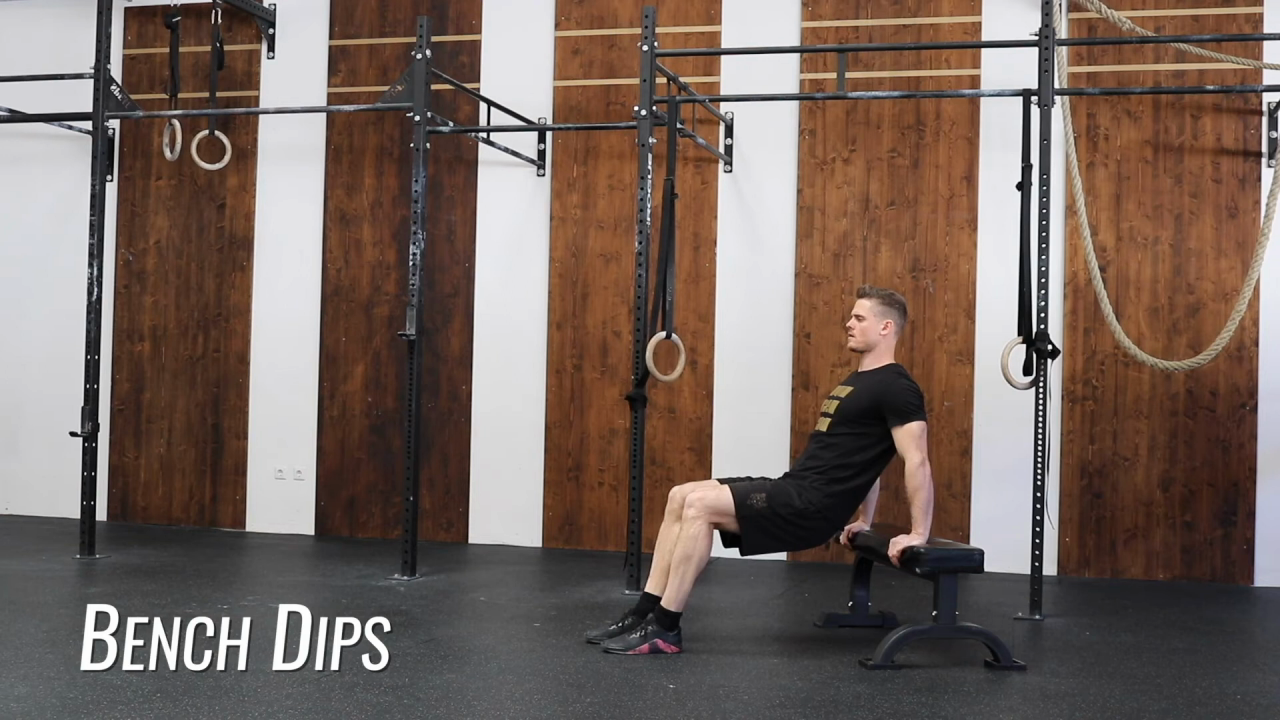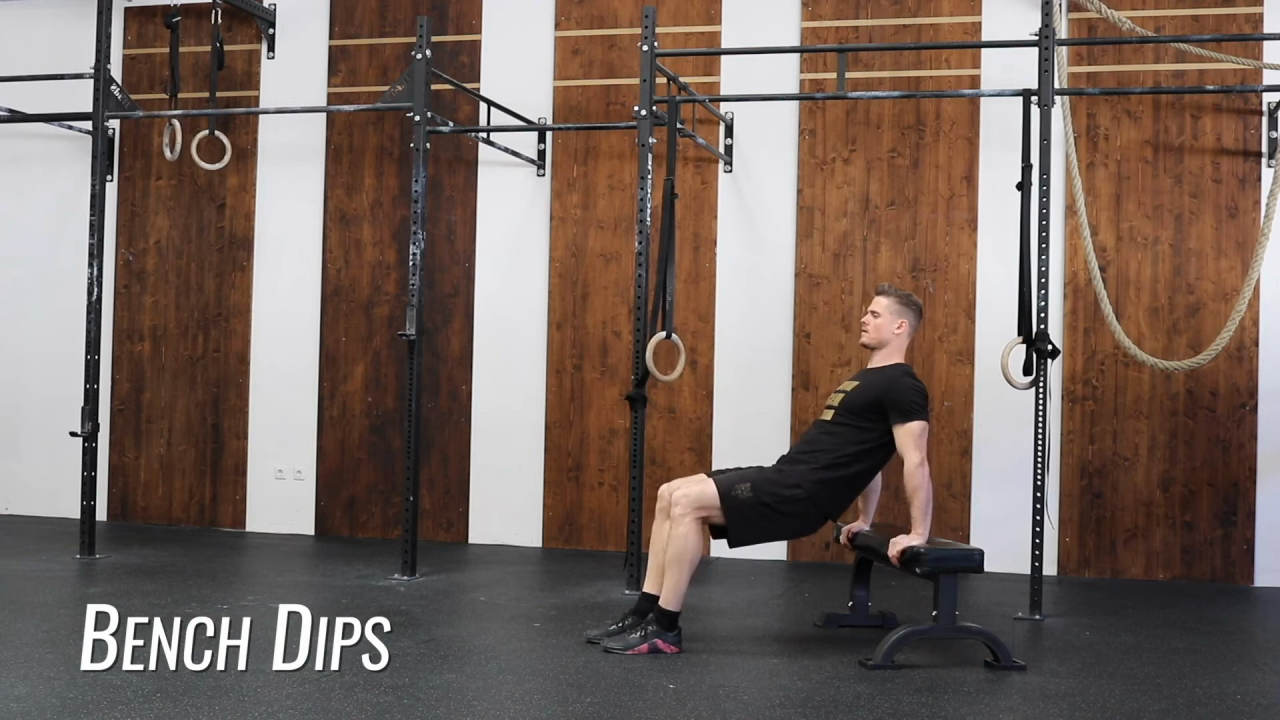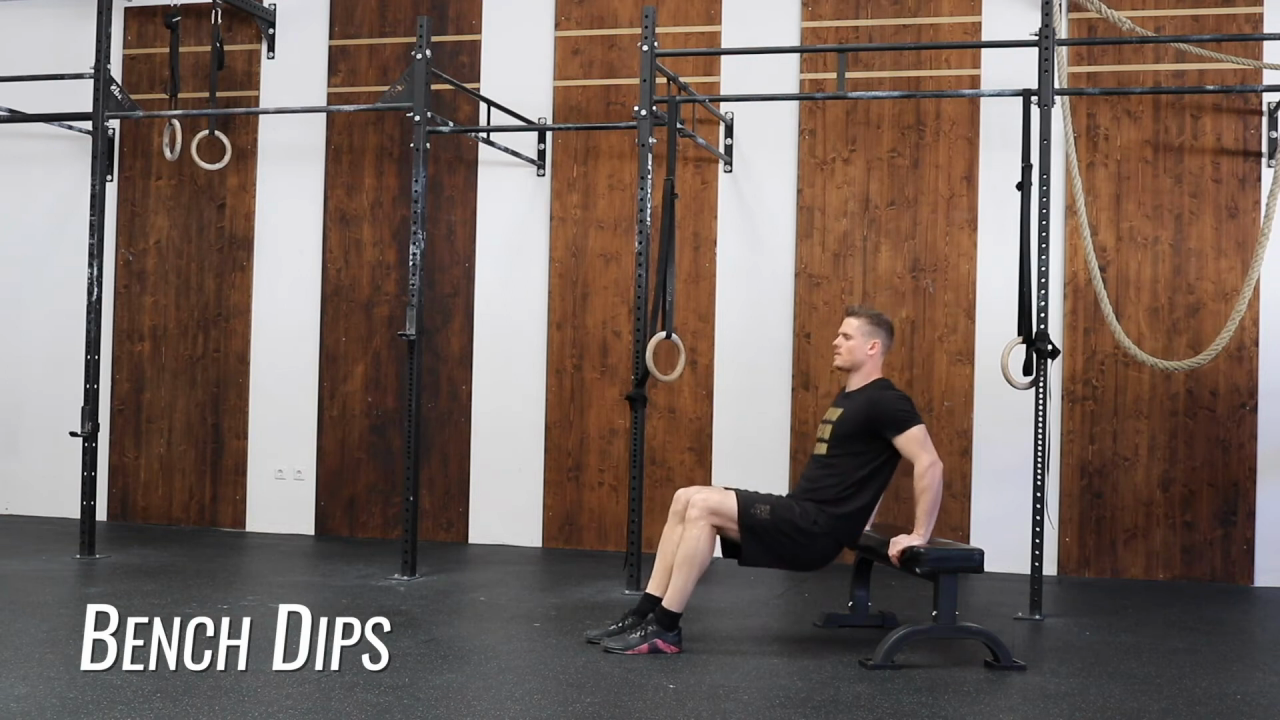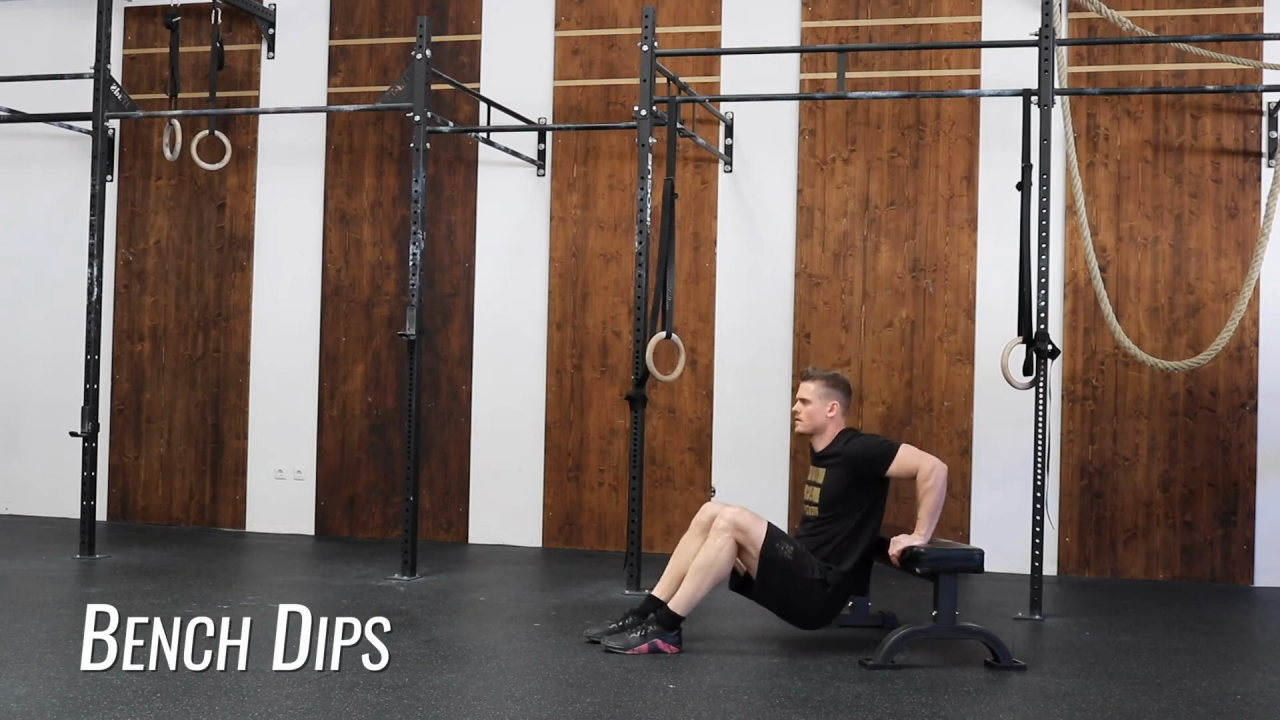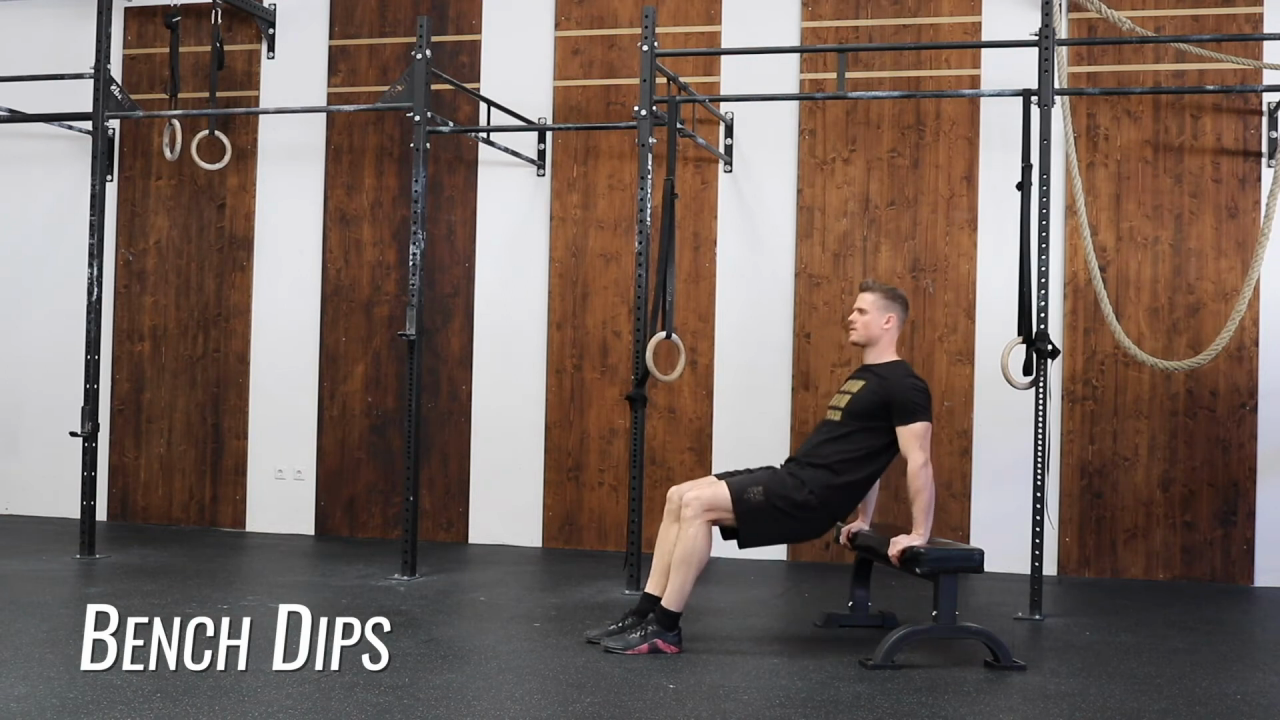
dt=1s
person 1, frame 1
left shoulder: (894, 386)
right shoulder: (859, 380)
left elbow: (917, 460)
left wrist: (918, 534)
right wrist: (864, 520)
left hip: (813, 506)
right hip: (795, 491)
left knee: (700, 505)
right knee: (681, 497)
left ankle: (664, 628)
right ankle: (646, 613)
person 1, frame 2
left shoulder: (901, 385)
right shoulder: (867, 378)
left elbow: (915, 460)
right elbow: (862, 454)
left wrist: (918, 534)
right wrist: (865, 521)
left hip: (805, 493)
right hip: (787, 479)
left knee: (687, 502)
right knee: (670, 494)
left ankle: (664, 628)
right ankle: (645, 613)
person 1, frame 3
left shoulder: (882, 401)
right shoulder: (850, 397)
left elbow: (929, 463)
left wrist: (918, 535)
right wrist: (857, 520)
left hip: (816, 530)
right hip: (800, 518)
left knee: (703, 507)
right knee: (686, 500)
left ankle: (663, 629)
right ankle: (644, 613)
person 1, frame 4
left shoulder: (856, 451)
right shoulder: (824, 450)
left elbow: (934, 468)
left wrist: (919, 537)
left hip: (819, 588)
right hip: (802, 572)
left knee: (731, 520)
right knee: (711, 514)
left ankle: (664, 629)
right ankle: (644, 614)
person 1, frame 5
left shoulder: (902, 385)
right shoulder: (865, 375)
left elbow: (919, 460)
left wrist: (918, 535)
right wrist: (864, 521)
left hip: (812, 495)
right hip: (793, 479)
left knee: (695, 504)
right knee: (679, 498)
left ankle: (664, 629)
right ankle: (645, 613)
